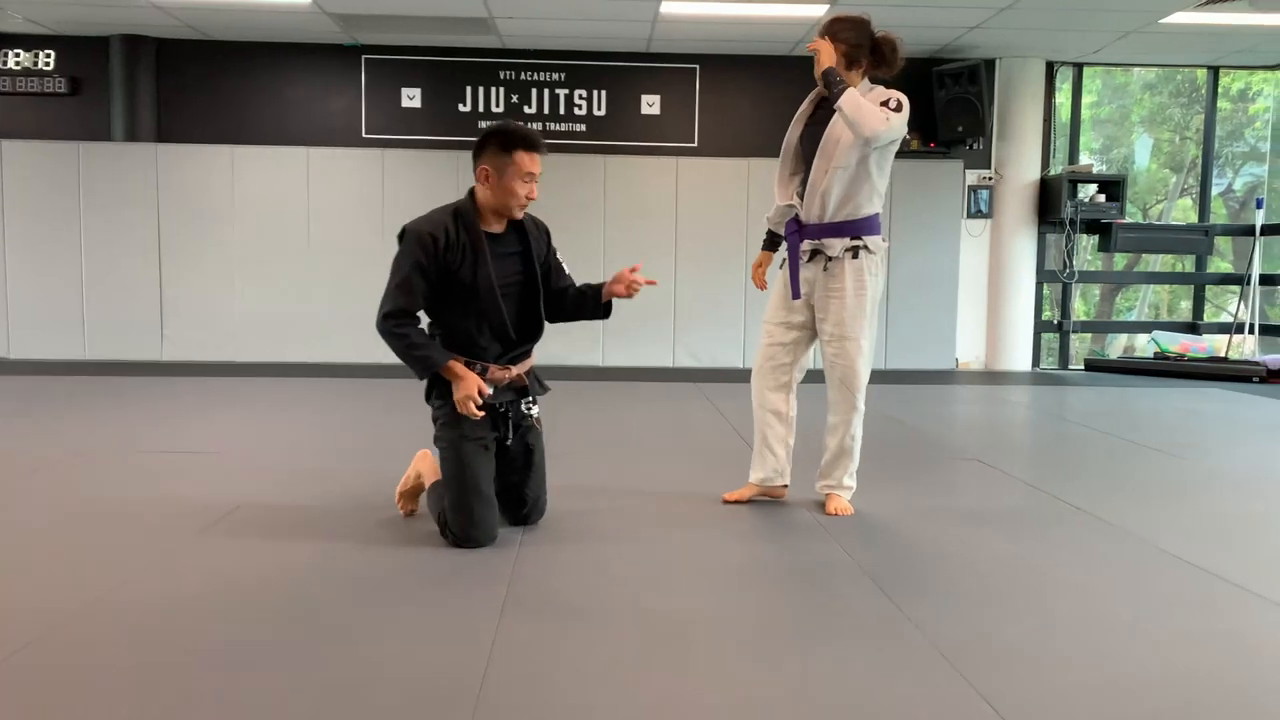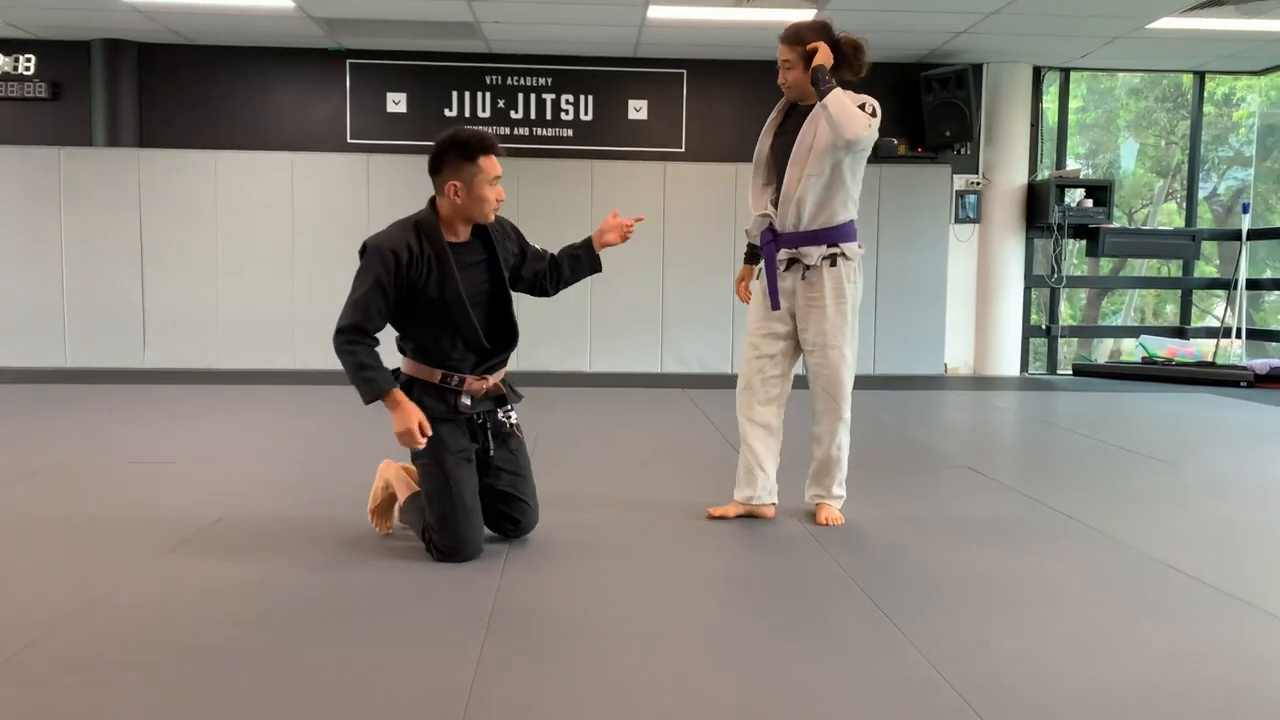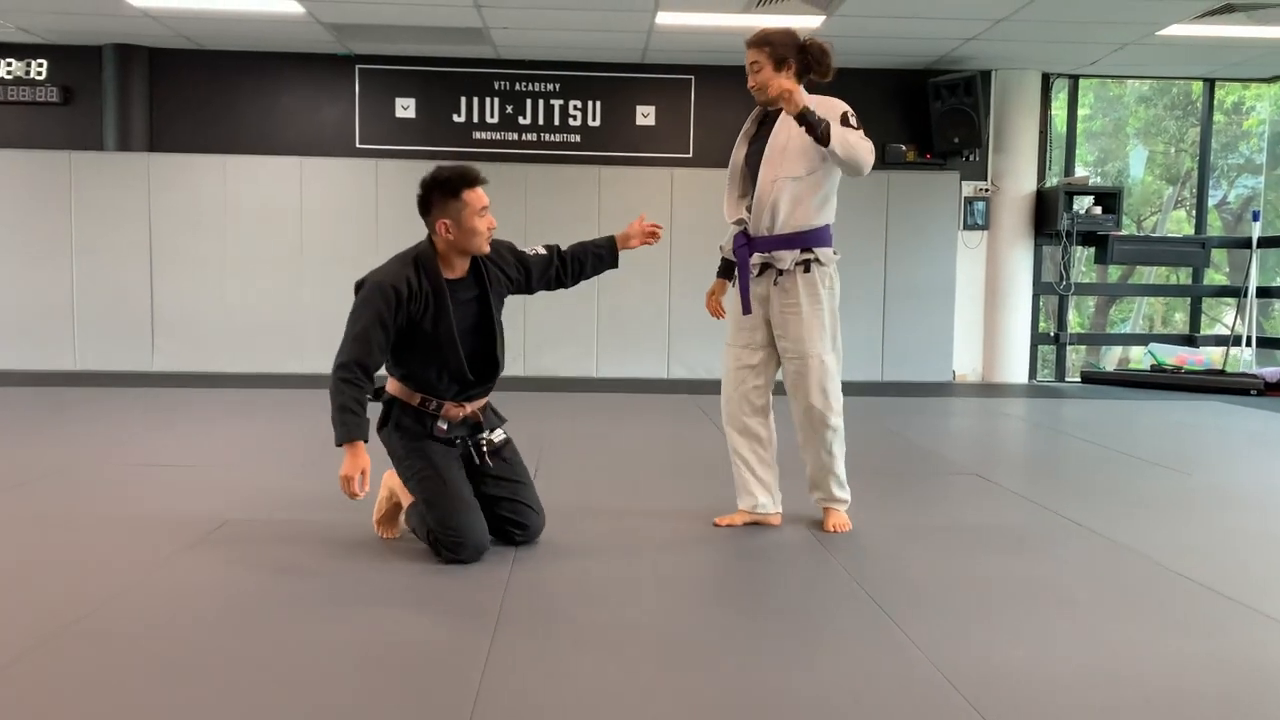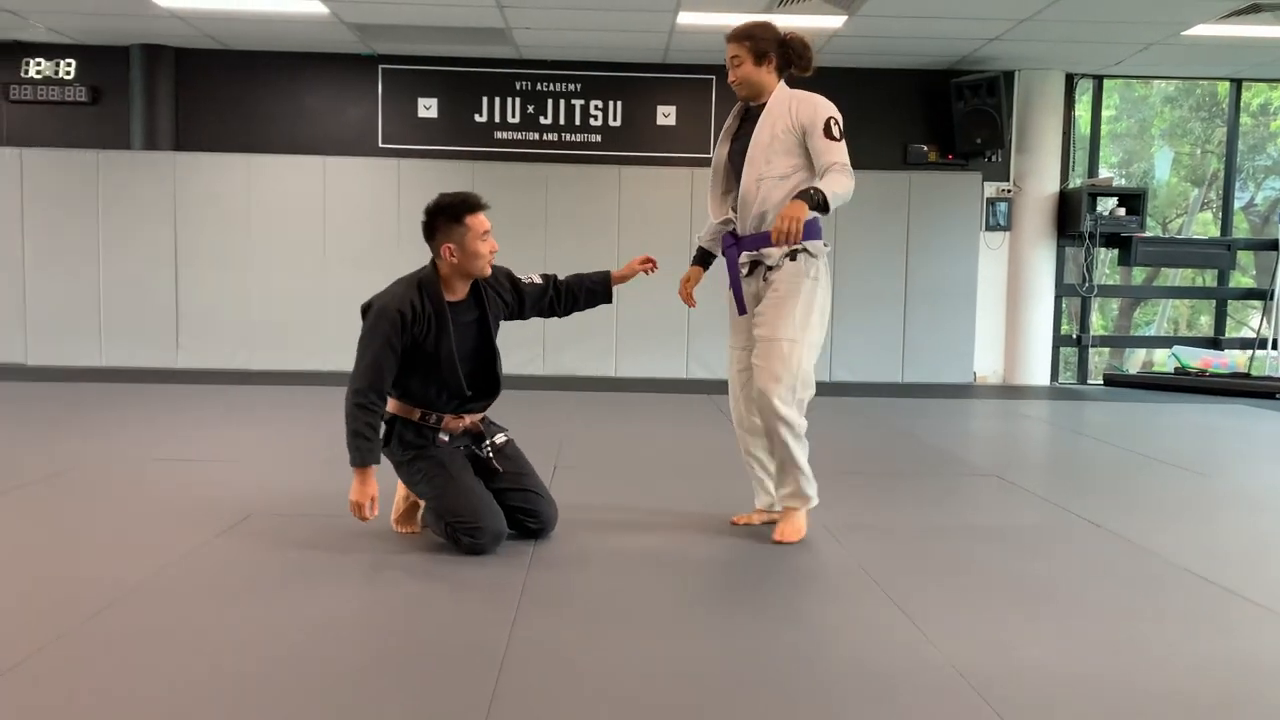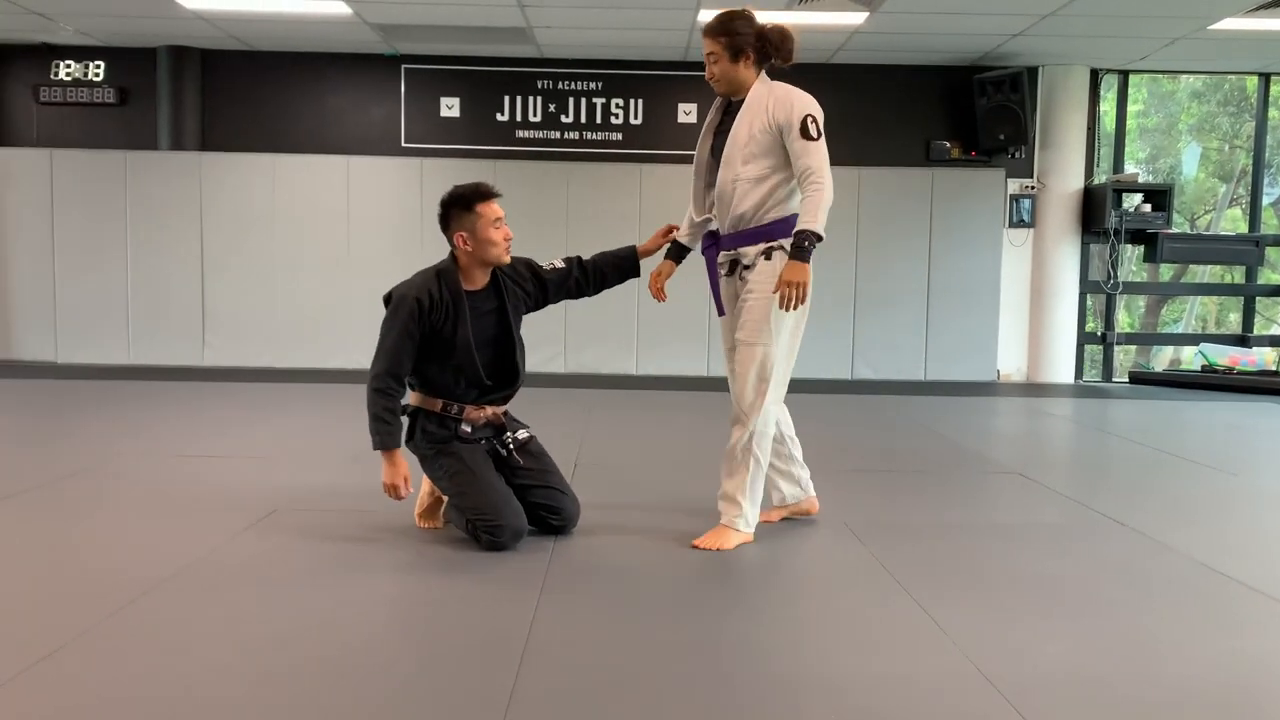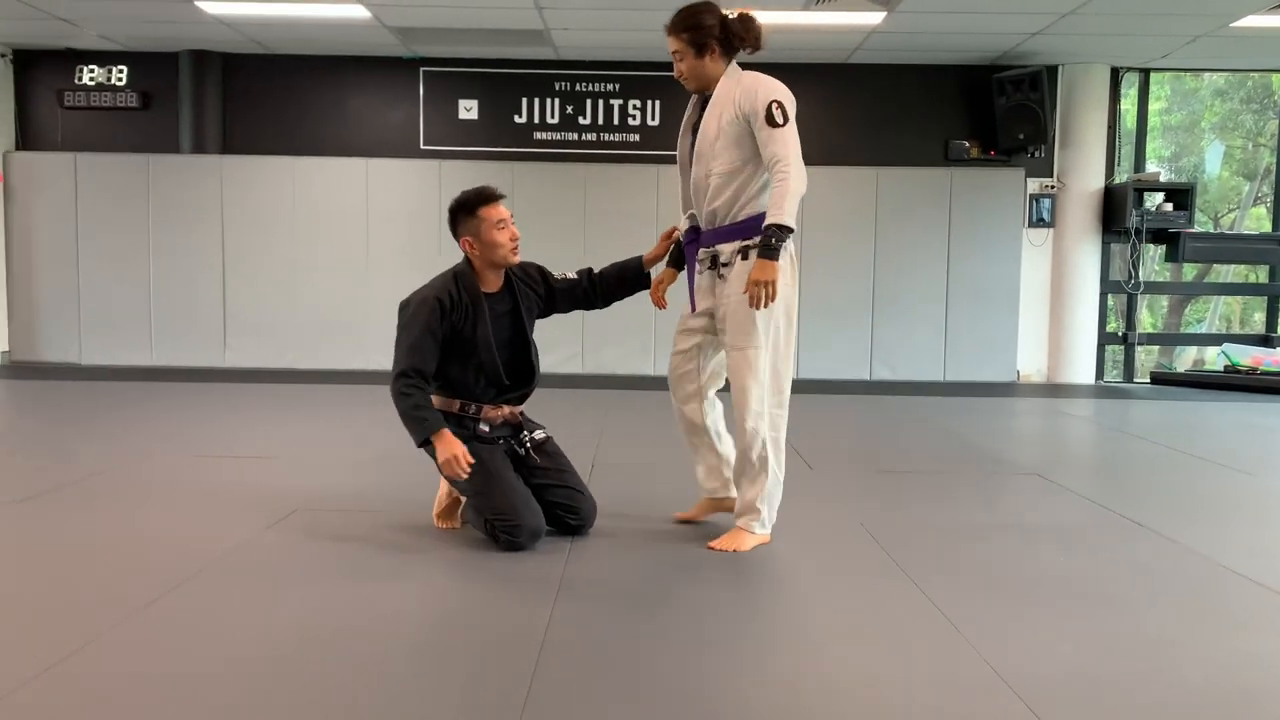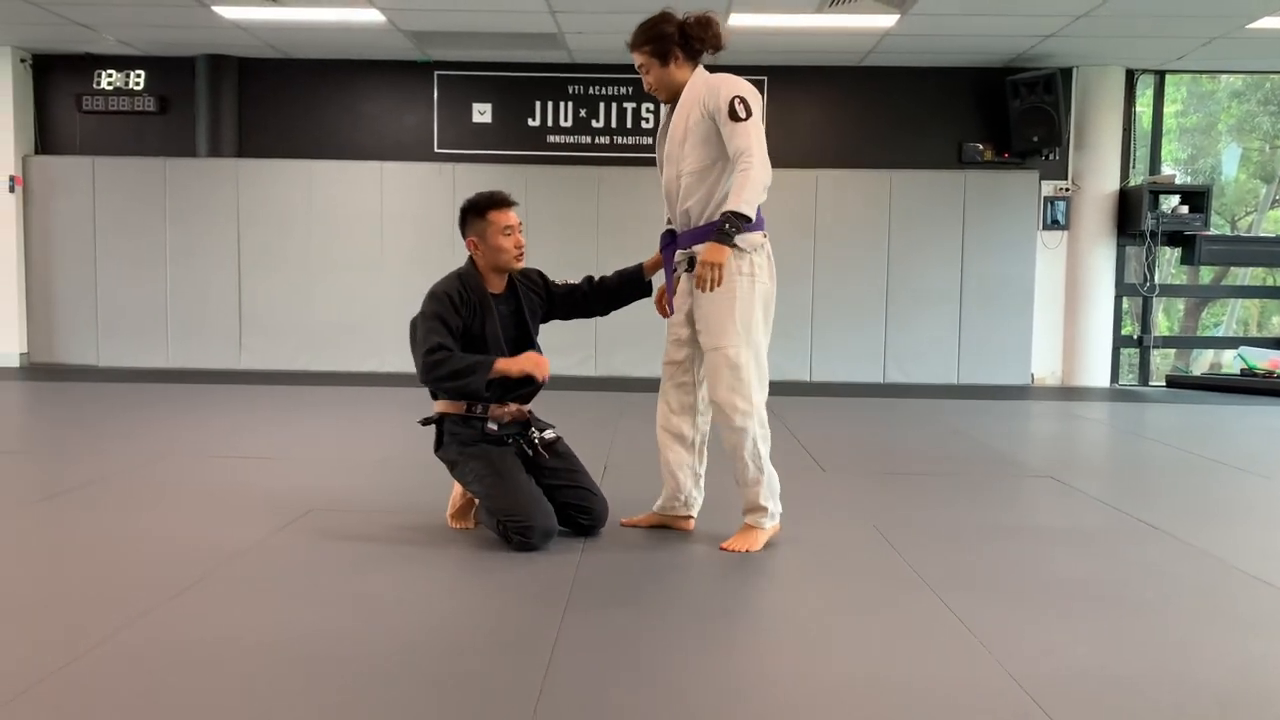
dt=0.3s
person 1, frame 1
left shoulder: (889, 104)
right shoulder: (815, 105)
left elbow: (870, 131)
left wrist: (834, 78)
right wrist: (769, 244)
left hip: (851, 254)
right hip: (803, 252)
left knee: (846, 373)
right knee: (772, 366)
left ankle: (837, 485)
right ankle: (769, 476)
person 1, frame 2
left shoulder: (859, 107)
right shoulder: (783, 114)
left elbow: (853, 136)
left wrist: (822, 79)
right wrist: (751, 258)
left hip: (828, 261)
right hip: (780, 262)
left knee: (831, 383)
right knee: (758, 379)
left ankle: (827, 495)
right ankle: (756, 494)
person 1, frame 3
left shoulder: (828, 111)
right shoulder: (758, 125)
left elbow: (862, 160)
left wrist: (803, 111)
right wrist: (725, 272)
left hip: (803, 267)
right hip: (756, 269)
left knee: (815, 390)
right knee: (742, 391)
left ankle: (833, 498)
right ankle: (760, 502)
person 1, frame 4
left shoulder: (810, 108)
right shoulder: (738, 121)
left elbow: (842, 179)
left wrist: (804, 200)
right wrist: (699, 262)
left hip: (794, 261)
right hip: (747, 264)
left knee: (777, 383)
right knee: (746, 390)
left ankle: (798, 496)
right ankle: (773, 500)
person 1, frame 5
left shoulder: (790, 103)
right shoulder: (723, 115)
left elbow: (818, 185)
right elbow: (707, 200)
left wrist: (800, 254)
right wrist: (672, 256)
left hip: (773, 257)
right hip: (732, 263)
left knee: (754, 391)
right knee: (754, 390)
left ankle: (737, 518)
right ankle: (796, 493)
person 1, frame 6
left shoulder: (760, 92)
right shoulder: (702, 107)
left elbow: (788, 174)
left wrist: (769, 252)
right wrist: (673, 263)
left hip: (752, 256)
right hip: (712, 260)
left knee: (755, 390)
right knee: (686, 374)
left ankle: (755, 518)
right ankle: (721, 485)
person 1, frame 7
left shoulder: (726, 91)
right shoulder: (678, 112)
left elbow: (754, 168)
left wrist: (721, 239)
right wrist: (672, 274)
left hip: (734, 257)
right hip: (697, 261)
left knee: (733, 390)
right knee: (680, 389)
left ankle: (762, 512)
right ankle: (679, 503)
person 2, frame 1
left shoulder: (533, 233)
right shoulder: (431, 235)
left elbow: (555, 304)
right elbow: (393, 320)
left wrist: (607, 290)
right wrist: (453, 373)
left hip: (518, 391)
right hip: (464, 392)
left knee: (526, 512)
right knee: (474, 534)
left ankle: (457, 471)
right ankle: (430, 474)
person 2, frame 2
left shoulder: (500, 234)
right shoulder: (396, 249)
left elbow: (544, 276)
right elbow: (351, 335)
left wrist: (596, 244)
right wrist: (396, 403)
left hip: (493, 401)
right hip: (437, 406)
left knee: (518, 522)
right knee: (459, 547)
left ankle: (430, 479)
right ankle: (401, 485)
person 2, frame 3
left shoulder: (496, 261)
right shoulder: (392, 285)
left elbow: (558, 267)
right elbow: (352, 368)
left wrist: (622, 242)
right wrist: (354, 447)
left hip: (477, 420)
right hip: (418, 427)
left knee: (526, 527)
right knee: (466, 545)
left ankle: (439, 493)
right ankle: (404, 495)
person 2, frame 4
left shoulder: (494, 285)
right shoulder: (397, 307)
left elbow: (554, 296)
right elbow: (365, 392)
left wrist: (620, 276)
right wrist: (363, 473)
left hip: (476, 430)
right hip: (420, 438)
left knee: (540, 519)
right knee: (483, 534)
left ankle: (446, 494)
right ankle: (423, 501)
person 2, frame 5
left shoulder: (515, 277)
right shoulder: (418, 298)
left elbow: (581, 276)
right elbow: (385, 379)
left wrist: (646, 250)
right wrist: (391, 456)
left hip: (498, 425)
right hip: (443, 432)
left knee: (562, 516)
right knee: (505, 531)
left ankle: (469, 487)
right ankle: (445, 496)
person 2, frame 6
left shoulder: (527, 281)
right shoulder: (438, 299)
left elbow: (591, 289)
right elbow: (408, 379)
left wrist: (653, 258)
right wrist: (440, 437)
left hip: (514, 425)
right hip: (463, 432)
left knee: (579, 516)
right knee: (523, 530)
left ankle: (488, 490)
right ankle: (463, 496)
person 2, frame 7
left shoulder: (528, 284)
right shoulder: (446, 297)
left elbow: (592, 297)
right elbow: (431, 367)
left wrist: (655, 264)
right wrist: (505, 365)
left hip: (522, 425)
right hip: (470, 434)
left knee: (591, 515)
right knee: (535, 530)
left ankle: (499, 490)
right ankle: (475, 496)
